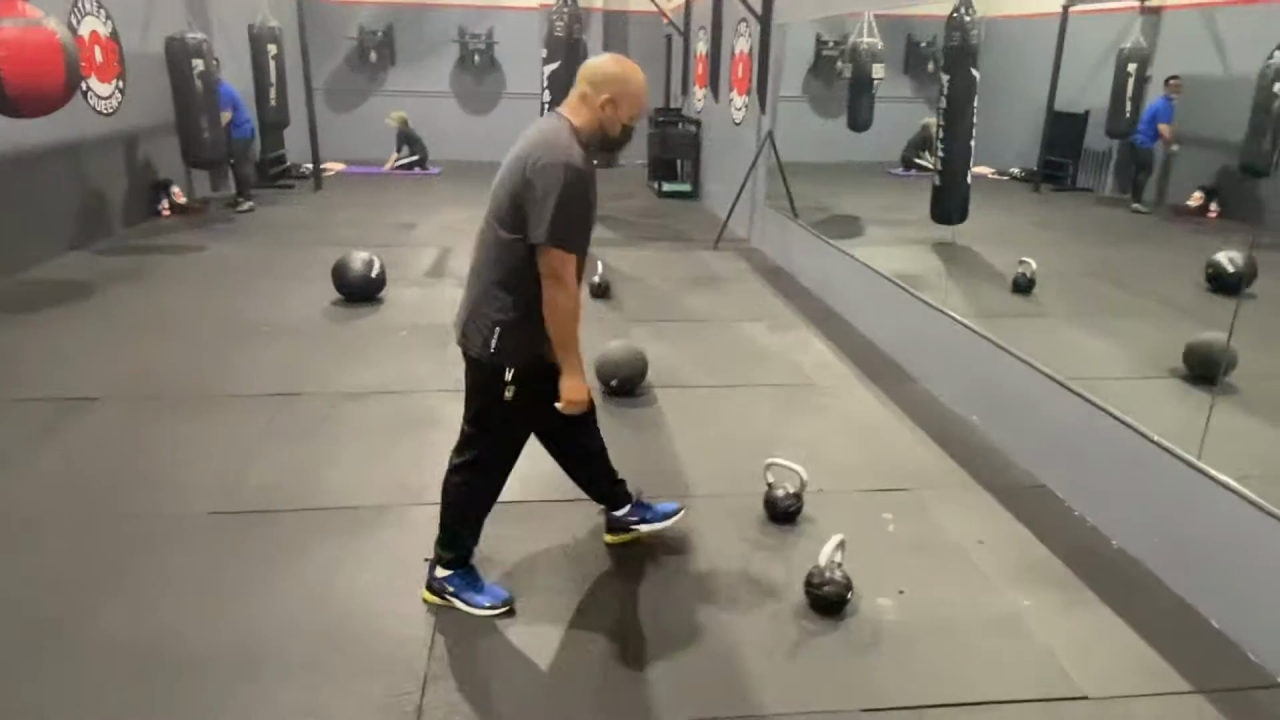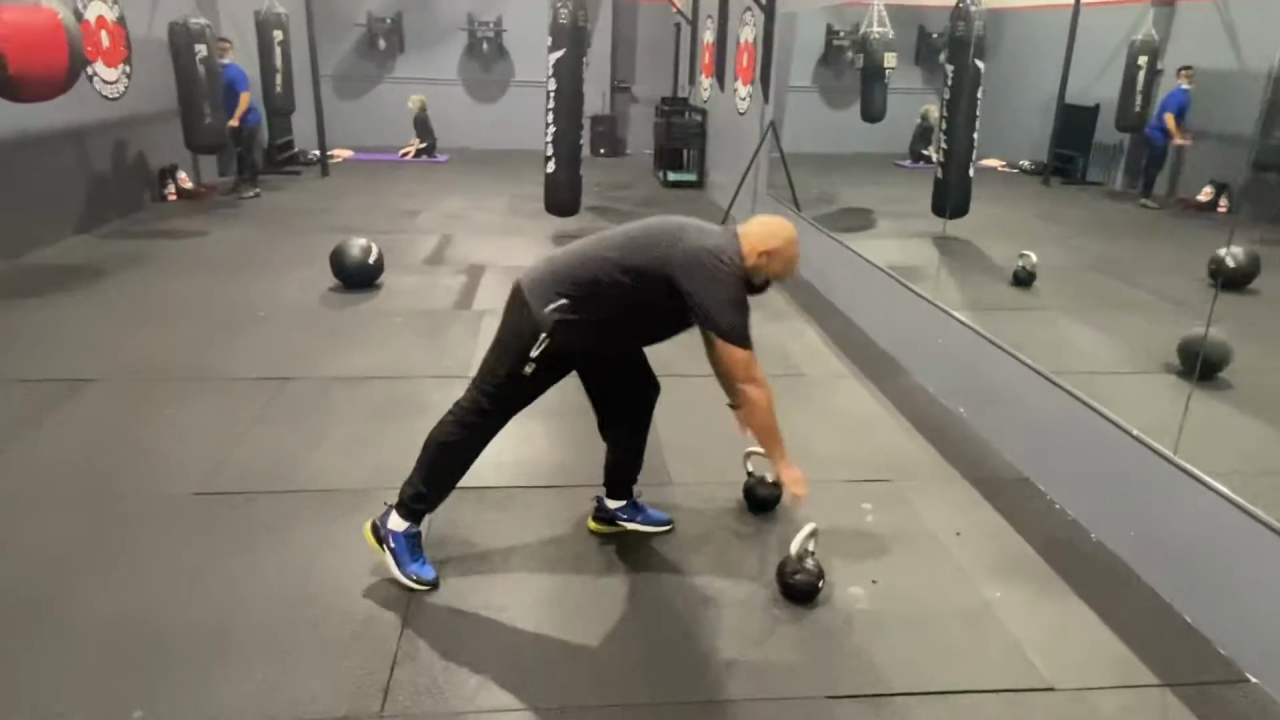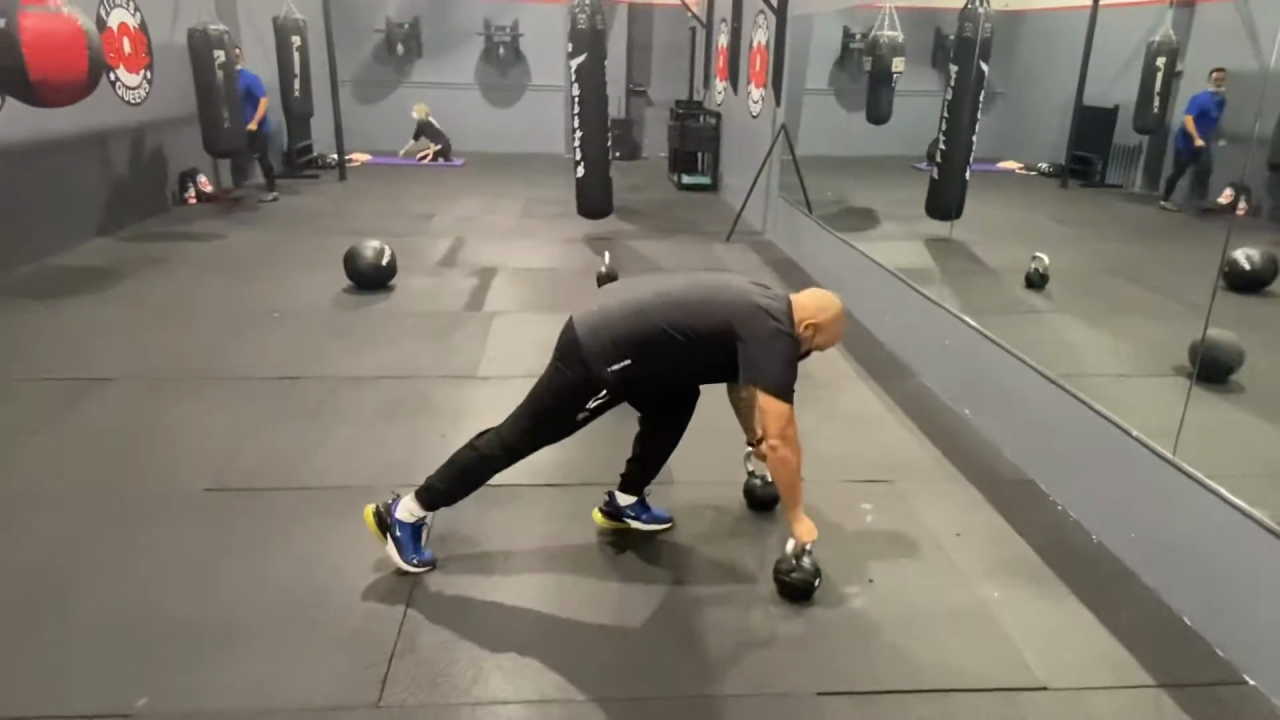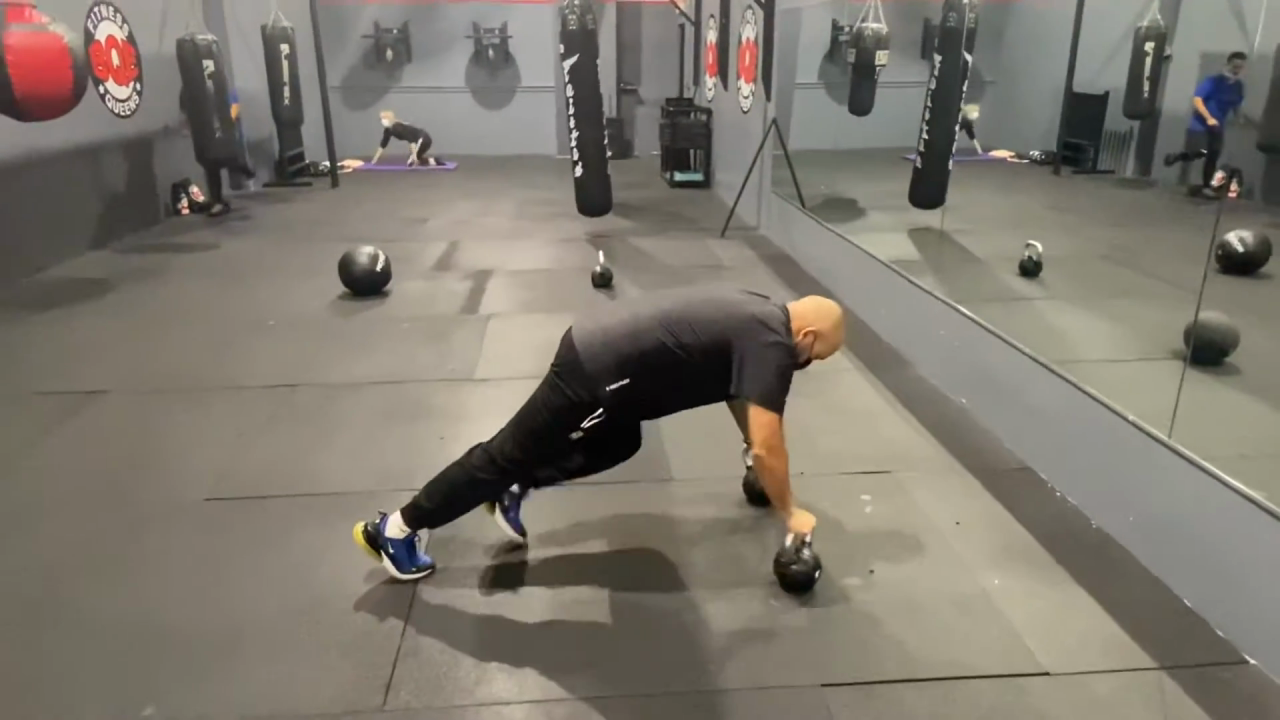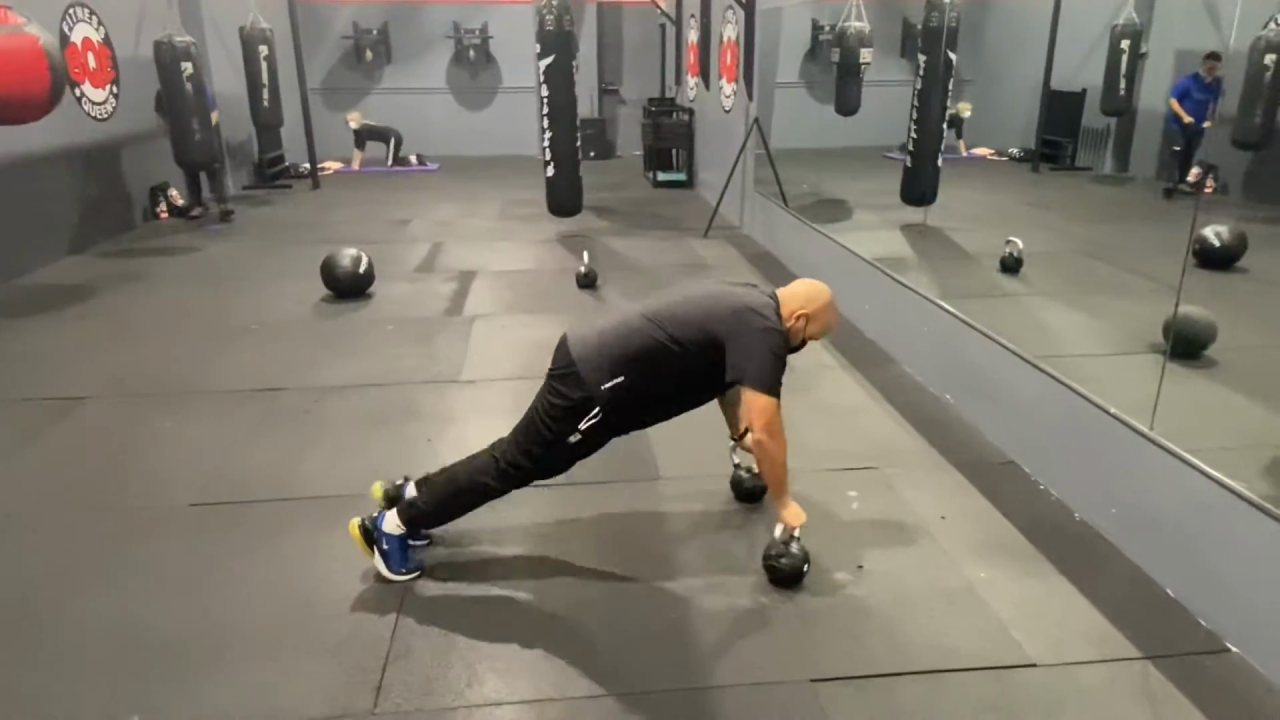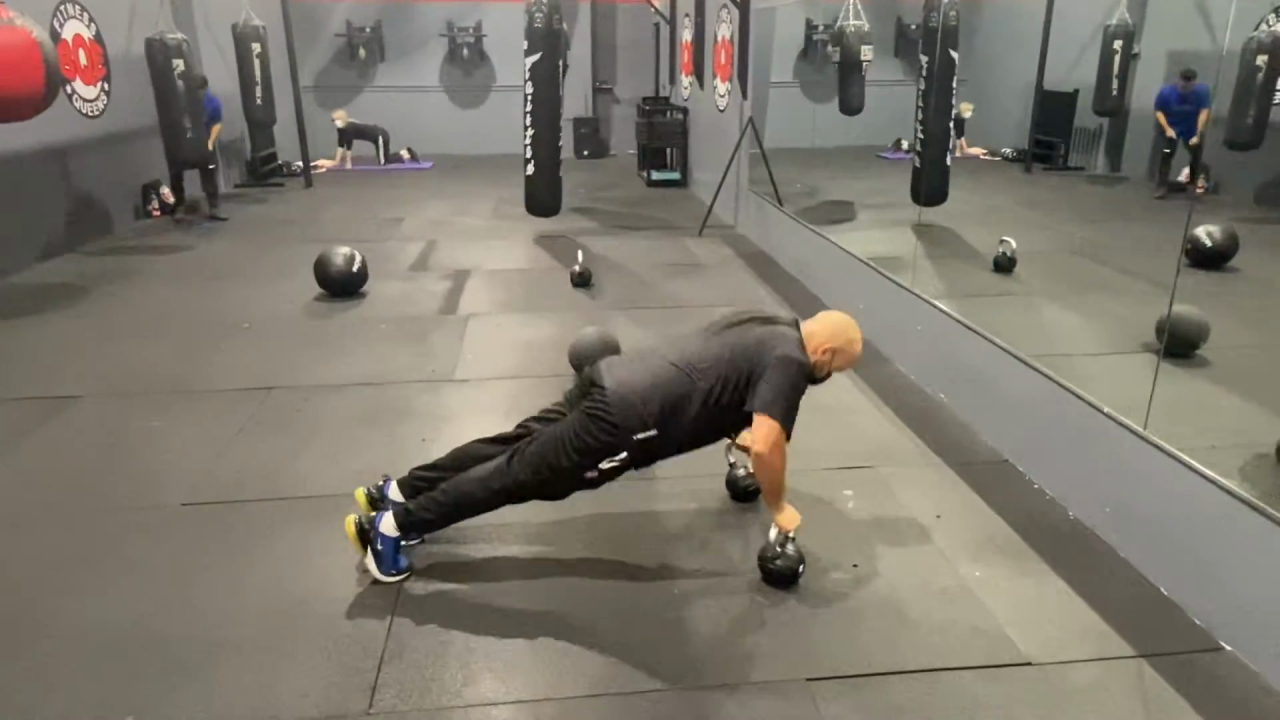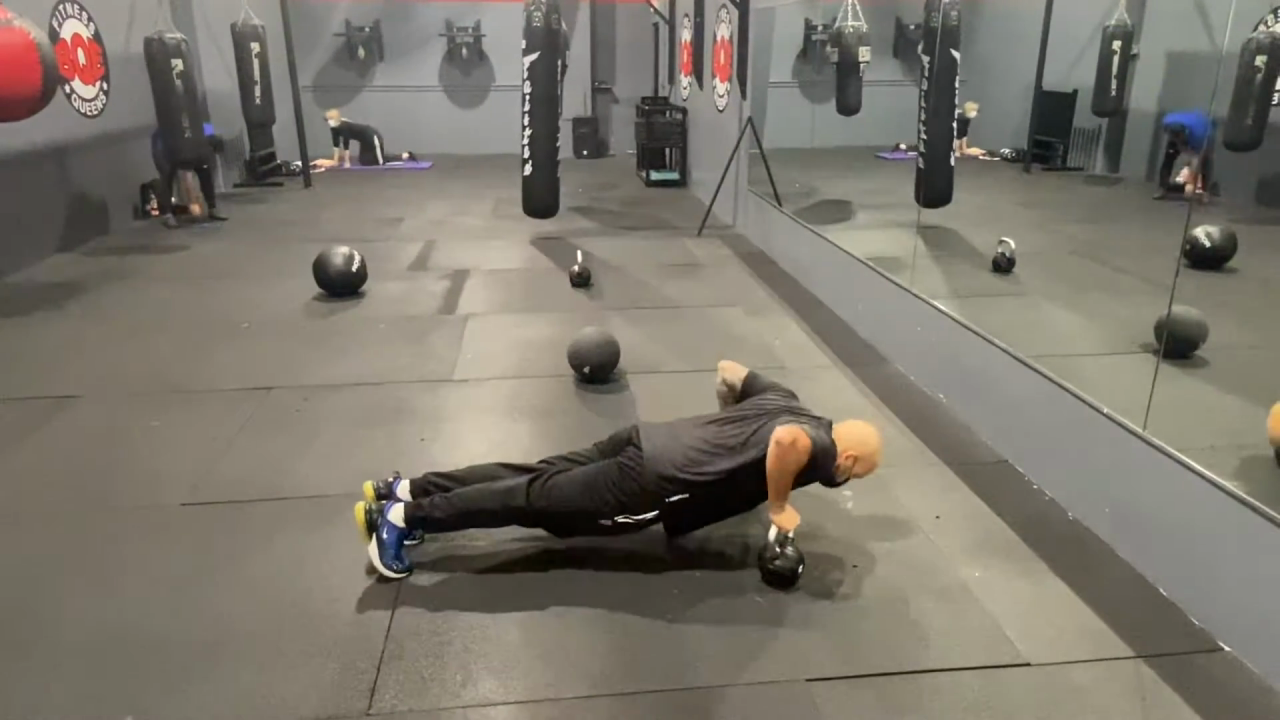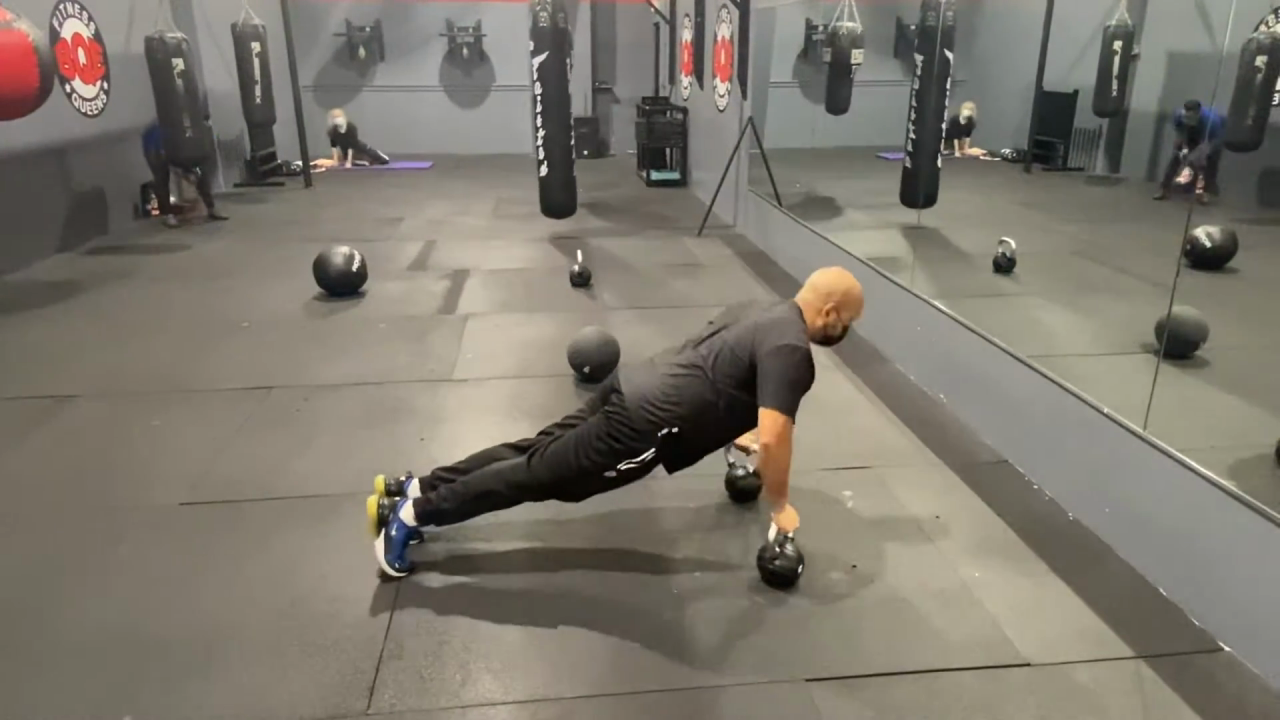
dt=0.5s
person 1, frame 1
left shoulder: (557, 138)
right shoulder: (563, 165)
right elbow: (559, 279)
right wrist: (571, 369)
left hip: (534, 325)
right hip: (503, 338)
left knee: (574, 418)
right knee: (485, 453)
left ankle: (620, 510)
right ankle: (447, 569)
person 1, frame 2
left shoulder: (716, 248)
right shoulder: (717, 271)
left elbow: (725, 356)
right elbow: (749, 382)
left wrist: (742, 408)
right wrist: (781, 462)
right hip: (552, 311)
left knee: (636, 396)
right knee: (483, 411)
left ankle: (616, 503)
right ankle: (400, 524)
person 1, frame 3
left shoulder: (760, 309)
right shoulder: (774, 334)
left elbow: (739, 384)
right elbow: (781, 439)
left wrist: (754, 439)
right wrist: (797, 519)
left hip: (612, 326)
right hip: (600, 351)
left knee: (678, 401)
right knee: (518, 437)
left ankle: (624, 502)
right ankle: (404, 514)
person 1, frame 4
left shoulder: (759, 317)
right shoulder: (772, 346)
left elbow: (736, 388)
right elbow: (767, 449)
left wrist: (752, 442)
right wrist: (789, 516)
left hip: (599, 343)
right hip: (598, 371)
left knee: (617, 445)
right knee: (511, 456)
left ankle: (510, 493)
right ankle: (395, 529)
person 1, frame 5
left shoulder: (748, 305)
right shoulder: (764, 334)
left elbow: (723, 375)
right elbow: (768, 430)
left wrist: (740, 437)
right wrist: (784, 503)
left hip: (587, 357)
right hip: (596, 381)
left knee: (522, 453)
right knee: (513, 463)
left ankle: (410, 493)
right ankle: (390, 525)
person 1, frame 6
left shoulder: (771, 329)
right shoulder: (788, 361)
right elbow: (768, 447)
left wrist: (737, 432)
right wrist: (779, 509)
left hip: (614, 379)
right hip: (623, 421)
left knee: (513, 450)
right knee: (518, 476)
left ankle: (394, 492)
right ankle: (390, 525)
person 1, frame 7
left shoulder: (789, 407)
right shoulder: (816, 441)
left elbow: (728, 369)
right elbow: (785, 443)
right wrist: (778, 507)
left hip: (645, 442)
right hip: (651, 481)
left knee: (534, 480)
right knee: (536, 502)
left ankle: (402, 490)
right ankle: (402, 515)
person 1, frame 8
left shoulder: (767, 311)
right shoulder: (791, 349)
right elbow: (775, 436)
left wrist: (737, 432)
right wrist: (779, 507)
left hip: (632, 387)
right hip: (643, 426)
left knee: (529, 458)
right knee: (536, 476)
left ankle: (410, 489)
right ankle: (412, 513)
